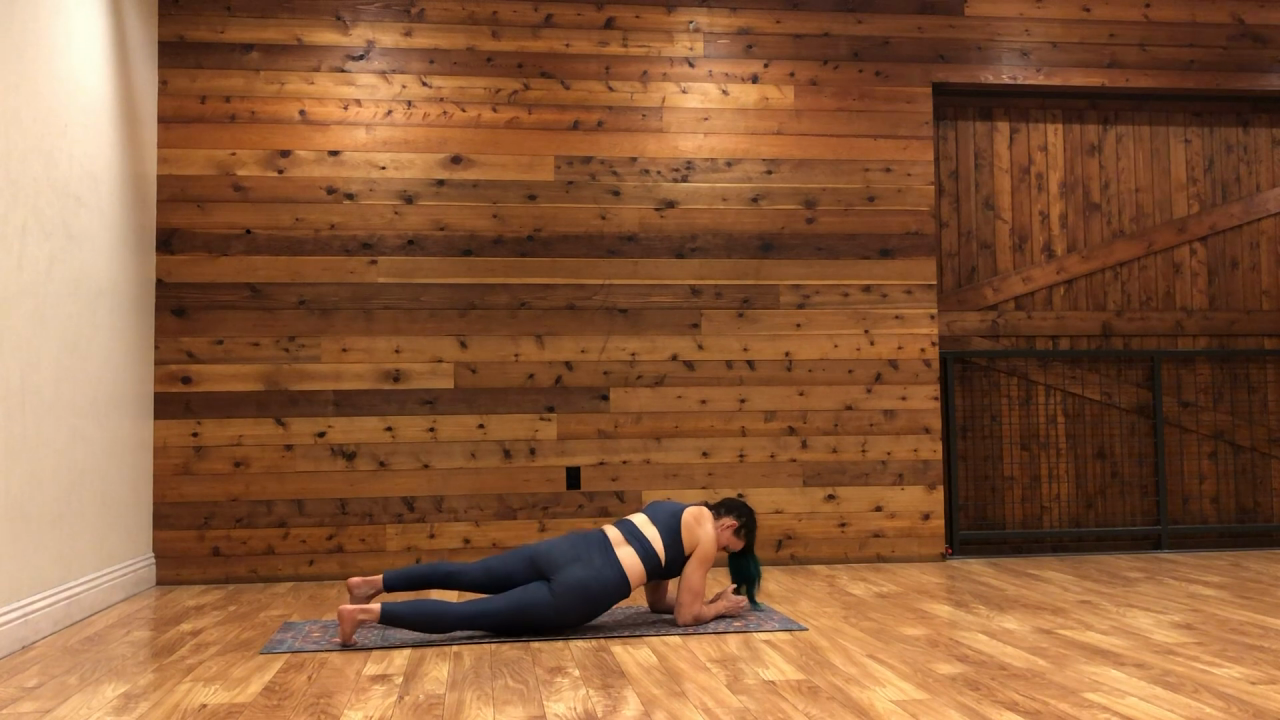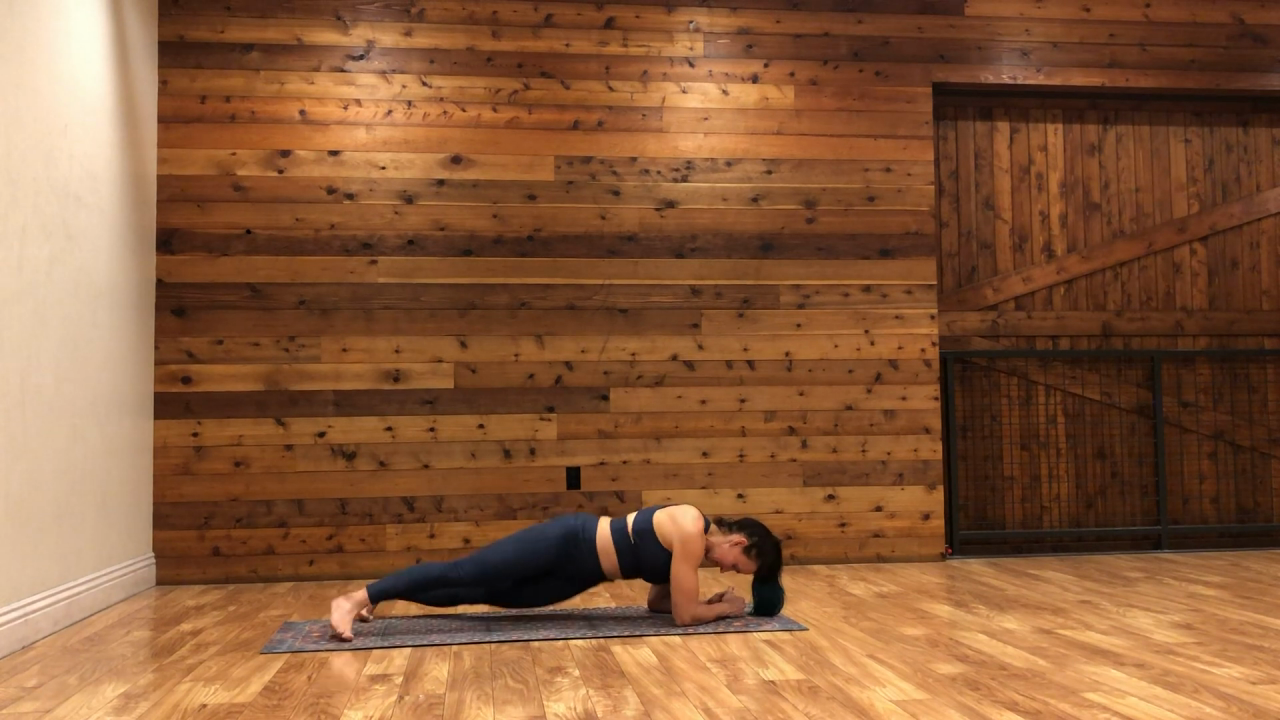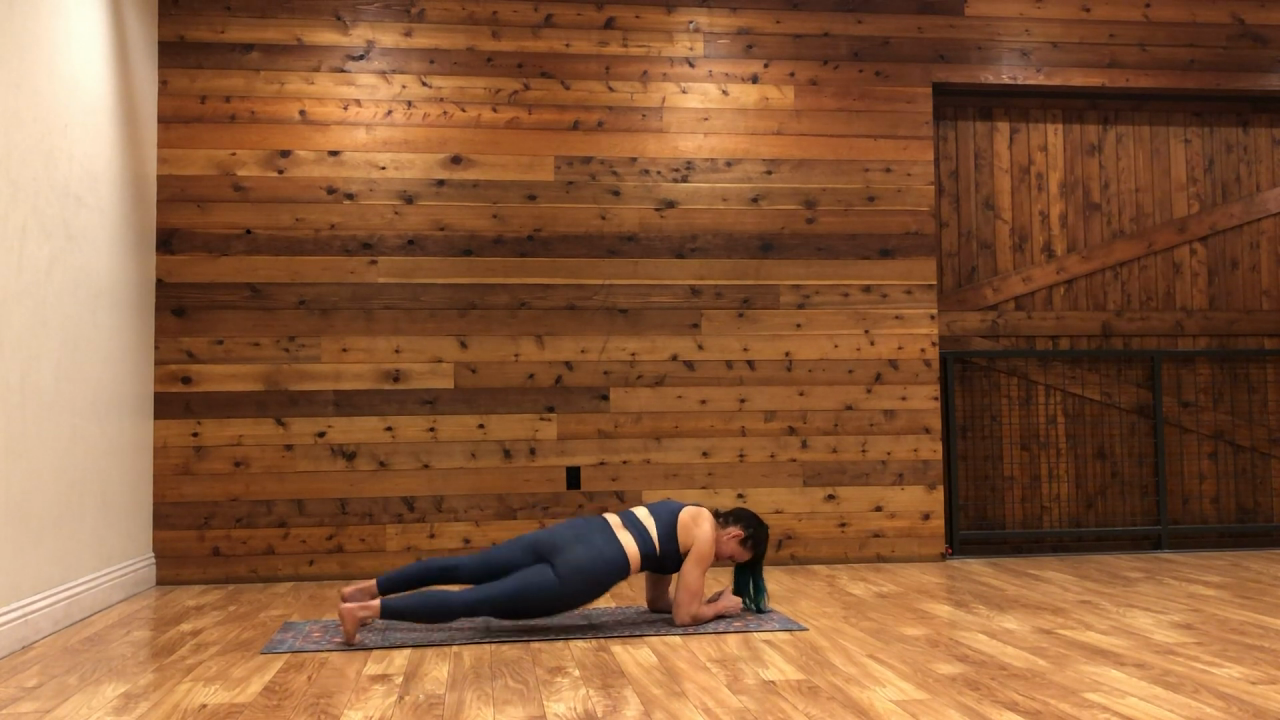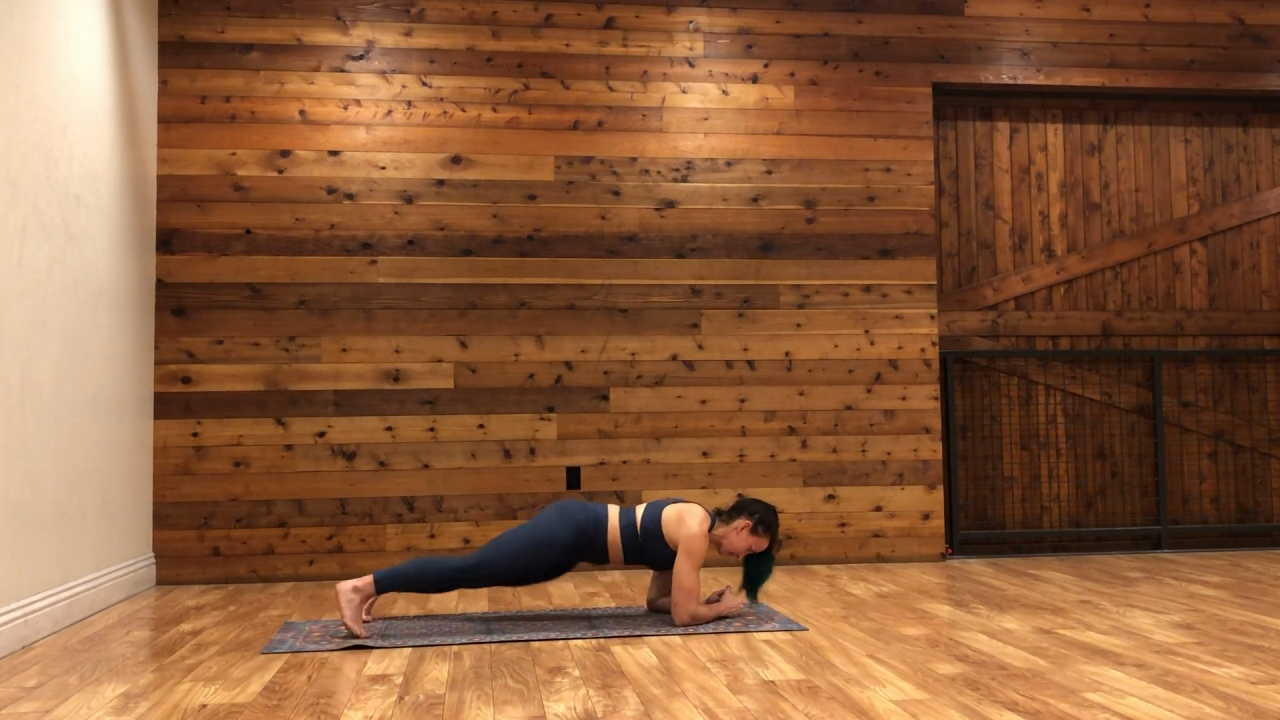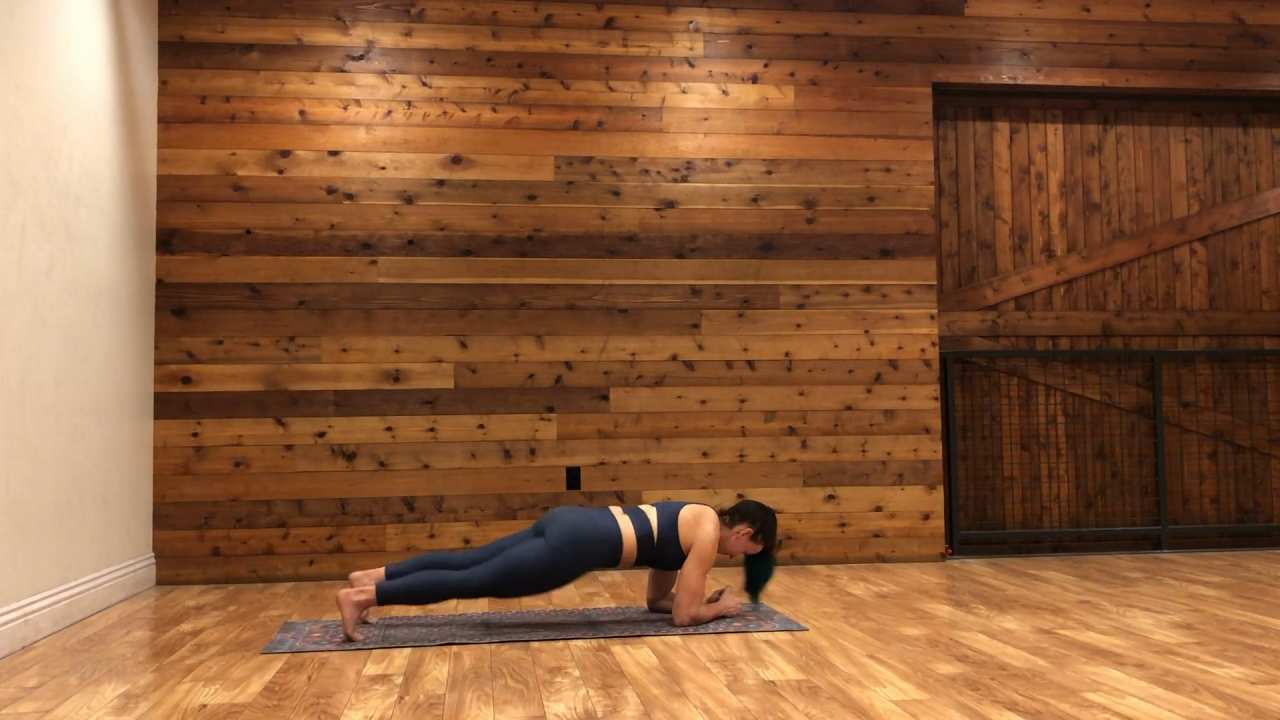
dt=1s
person 1, frame 1
left shoulder: (673, 512)
right shoulder: (705, 531)
left elbow: (657, 598)
right elbow: (686, 615)
left wrist: (704, 600)
right wrist: (721, 607)
left hip: (566, 548)
right hip: (583, 589)
left knee: (466, 575)
right knee: (467, 615)
left ankle: (370, 583)
right ankle: (365, 613)
person 1, frame 2
left shoulder: (692, 537)
right shoulder: (690, 533)
left elbow: (659, 601)
right elbow: (684, 615)
left wrist: (710, 601)
right wrist: (724, 608)
left hip: (575, 570)
right hip: (565, 542)
left knee: (481, 592)
right knee: (459, 577)
left ankle: (375, 592)
right ankle: (353, 598)
person 1, frame 3
left shoulder: (685, 517)
right shoulder: (705, 535)
left elbow: (657, 600)
right elbow: (684, 615)
left wrist: (705, 600)
right wrist: (721, 607)
left hip: (568, 534)
right hip: (584, 566)
left knee: (463, 570)
right knee: (474, 600)
left ankle: (367, 588)
right ankle: (364, 608)
person 1, frame 4
left shoulder: (691, 525)
right shoulder: (696, 531)
left elbow: (657, 599)
right elbow: (683, 614)
left wrist: (705, 598)
right wrist: (722, 607)
left hip: (572, 525)
right hip: (569, 531)
left knee: (473, 570)
right knee: (467, 569)
left ankle: (376, 583)
right ankle: (358, 587)
person 1, frame 5
left shoulder: (692, 521)
right shoulder: (708, 533)
left elbow: (657, 598)
right elbow: (683, 614)
left wrist: (704, 598)
right wrist: (720, 607)
left hip: (570, 523)
right hip: (579, 543)
left knee: (468, 562)
right knee: (469, 582)
left ankle: (374, 576)
right ankle: (360, 597)
